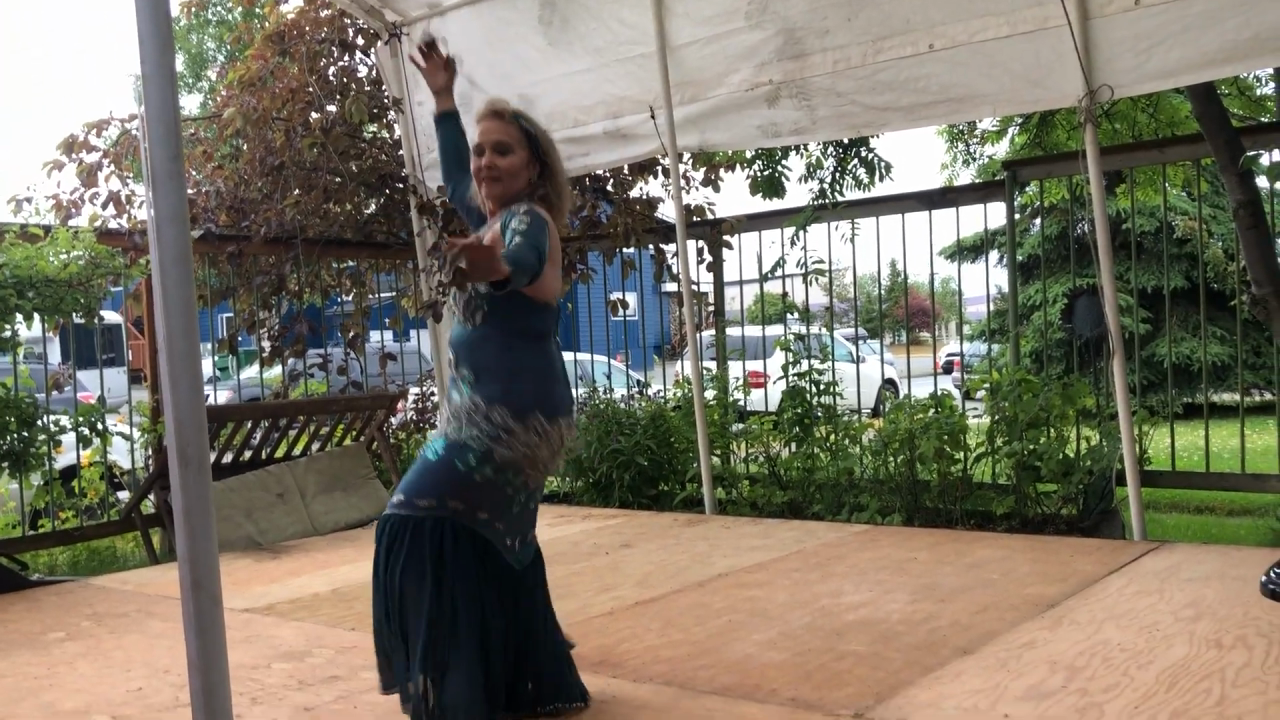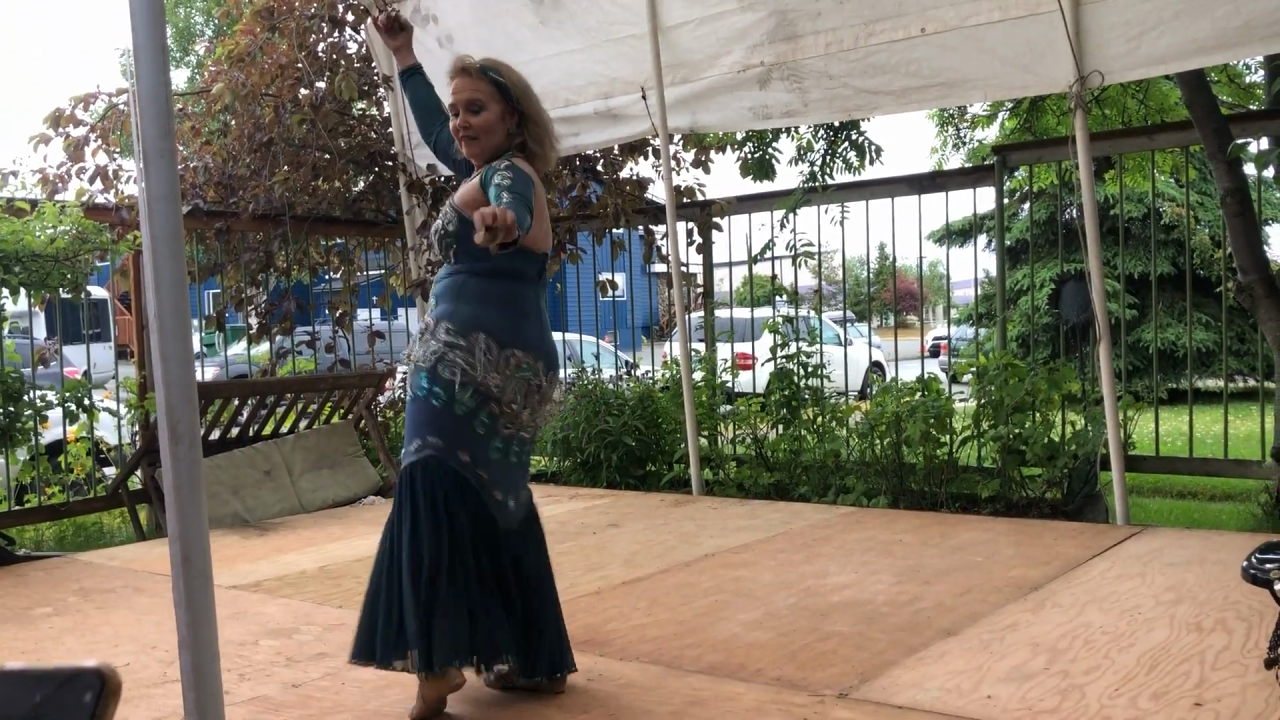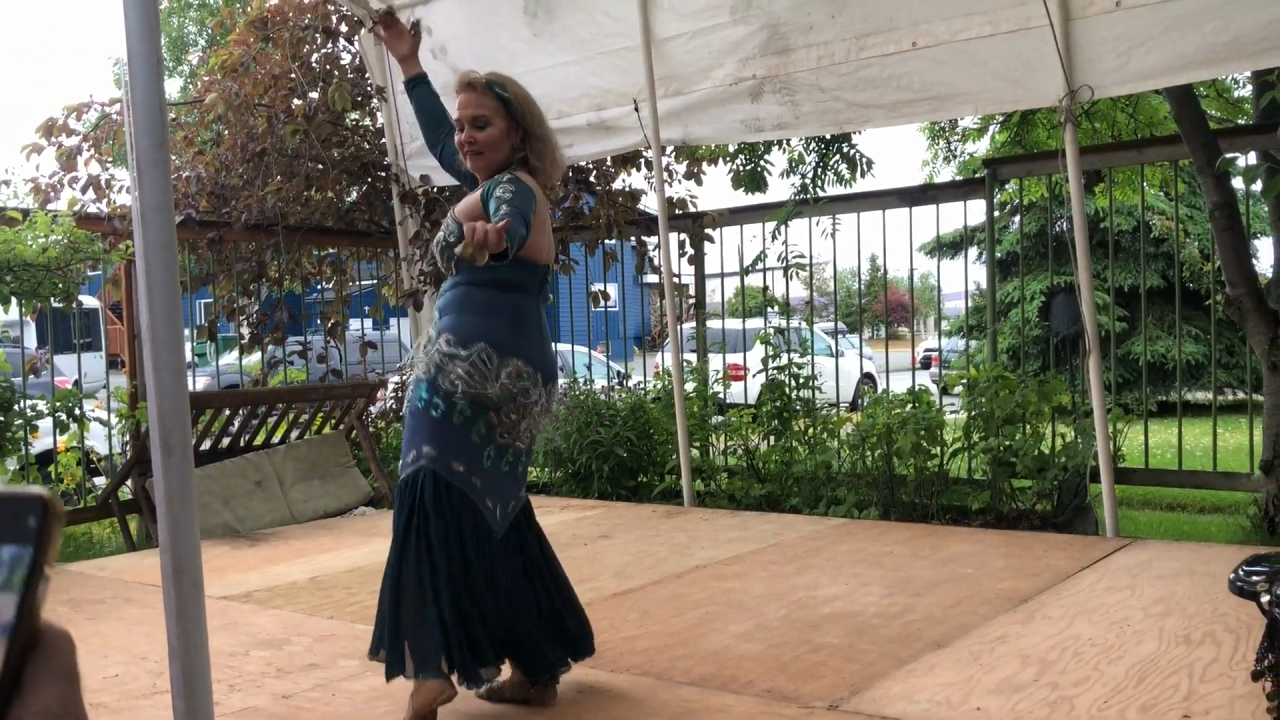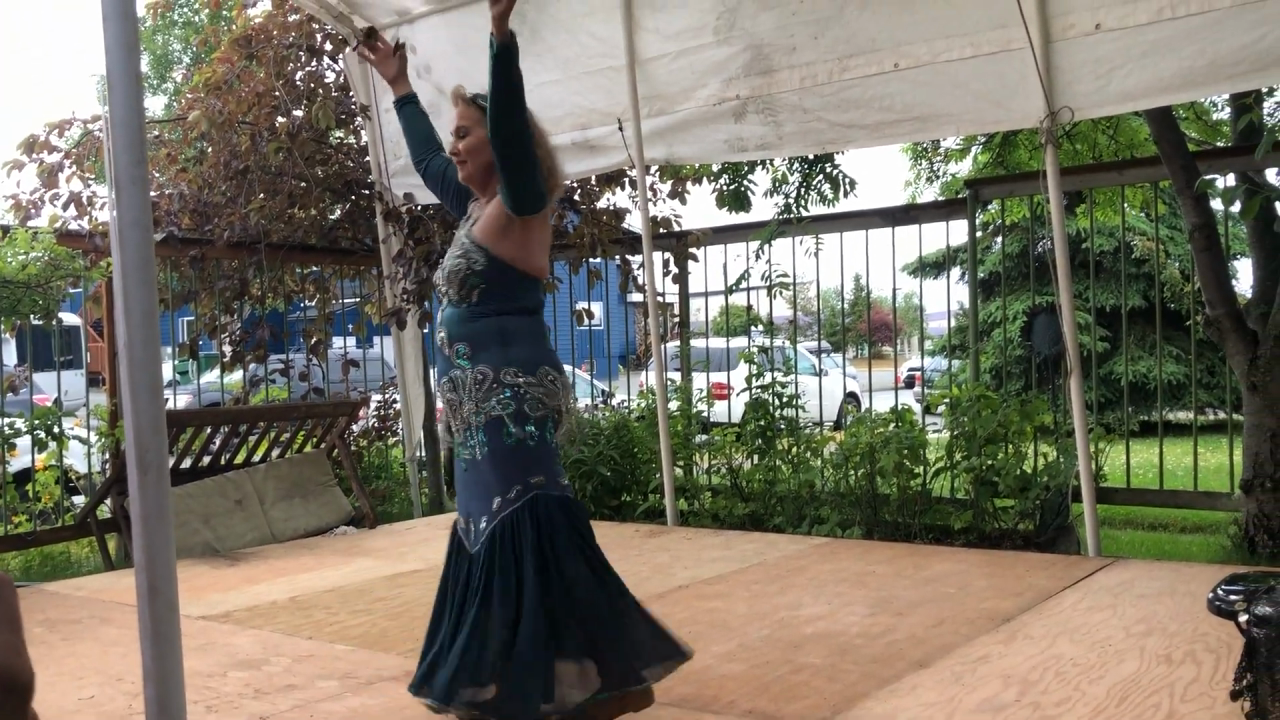
dt=0.5s
person 1, frame 1
left shoulder: (527, 220)
right shoulder: (498, 216)
left elbow: (526, 257)
right elbow: (453, 181)
left wrist: (488, 265)
right wrist: (441, 95)
left hip: (505, 415)
right hip: (522, 413)
left knee: (414, 531)
right knee: (497, 546)
person 1, frame 2
left shoulder: (509, 175)
right shoulder: (491, 171)
left elbow: (512, 210)
right elbow: (435, 134)
left wrist: (501, 224)
right wrist: (403, 57)
left hip: (468, 360)
right hip: (519, 365)
left knee: (434, 499)
right knee: (496, 506)
left ankle: (440, 662)
right ankle: (537, 660)
person 1, frame 3
left shoulder: (512, 188)
right shoulder: (493, 186)
left elbow: (512, 224)
right elbow: (440, 143)
left wrist: (493, 235)
right wrist: (409, 65)
left hip: (471, 367)
right hip: (521, 374)
left knee: (436, 509)
right knee: (497, 514)
person 1, frame 4
left shoulder: (519, 202)
right shoulder: (476, 205)
left elbow: (515, 130)
right elbow: (427, 161)
right wrist: (398, 85)
left hip: (512, 395)
right hip: (485, 403)
left knee: (533, 531)
right knee: (487, 536)
